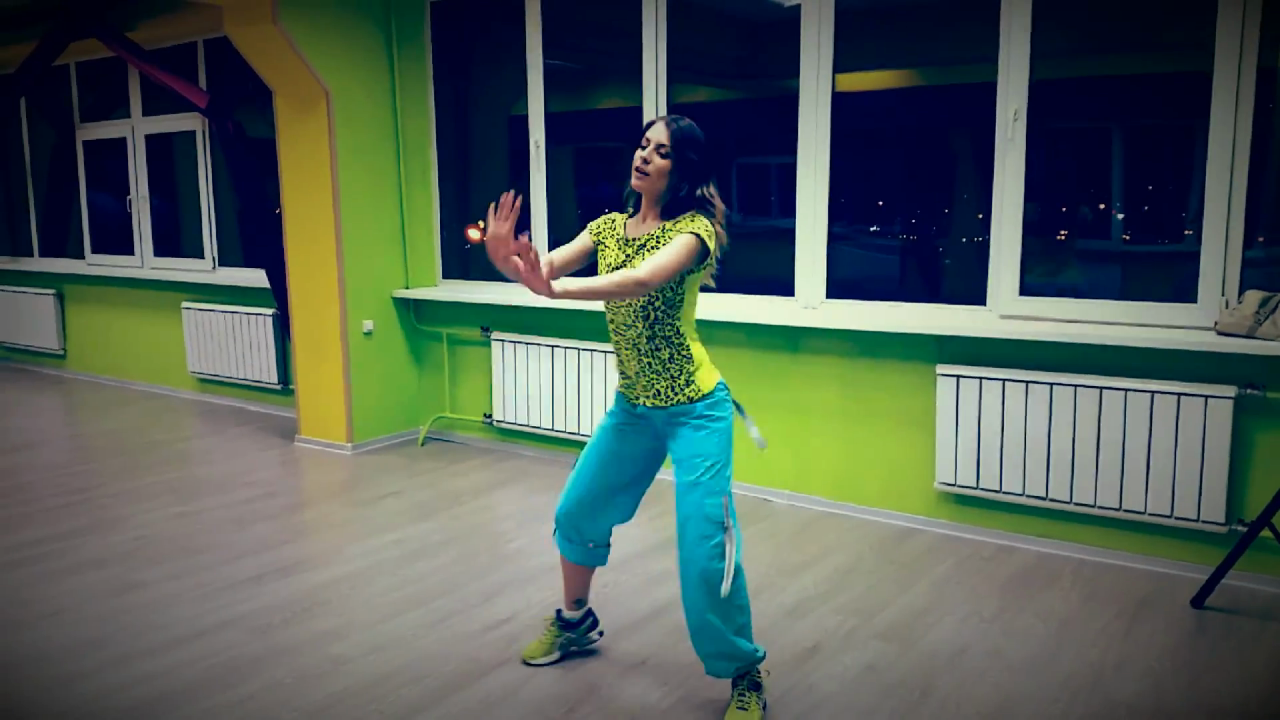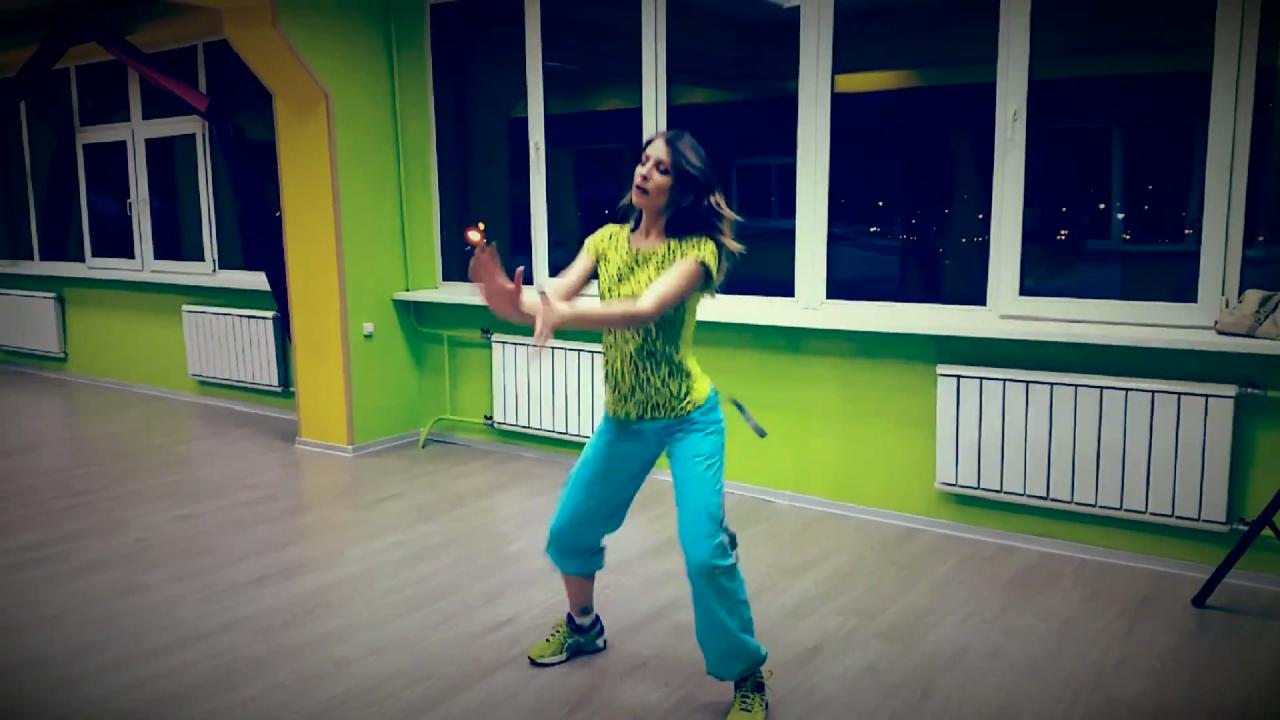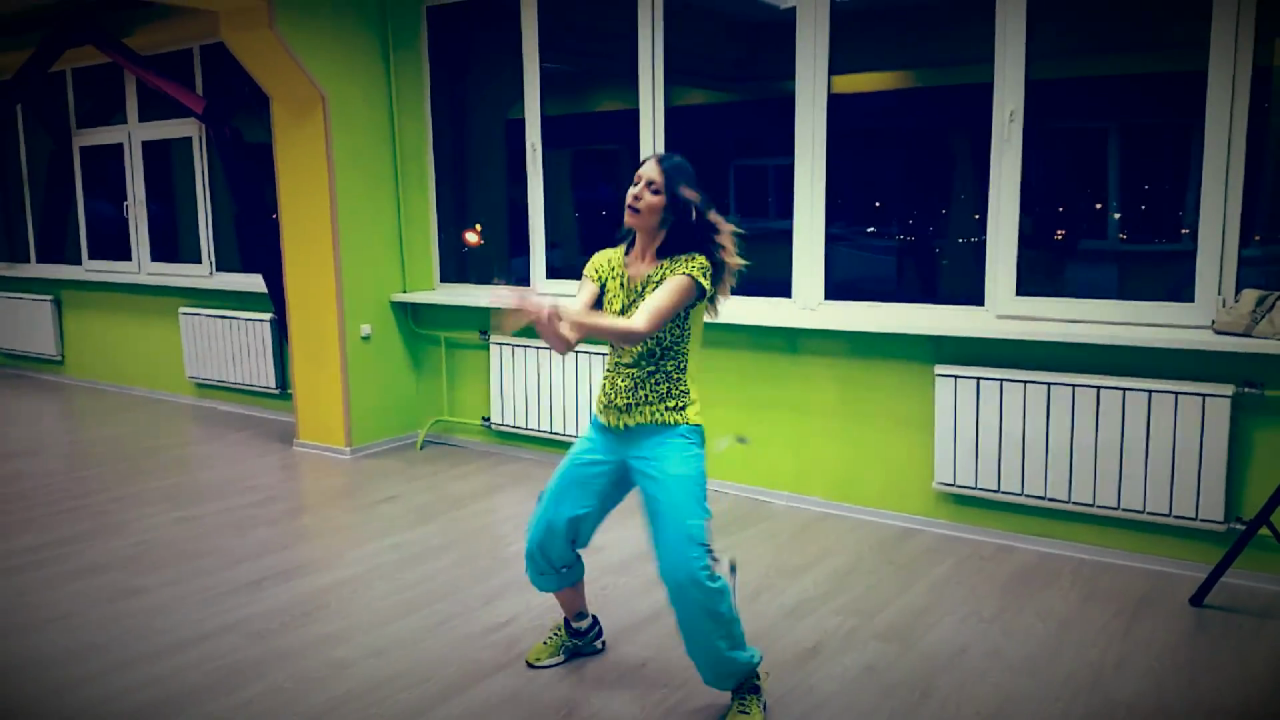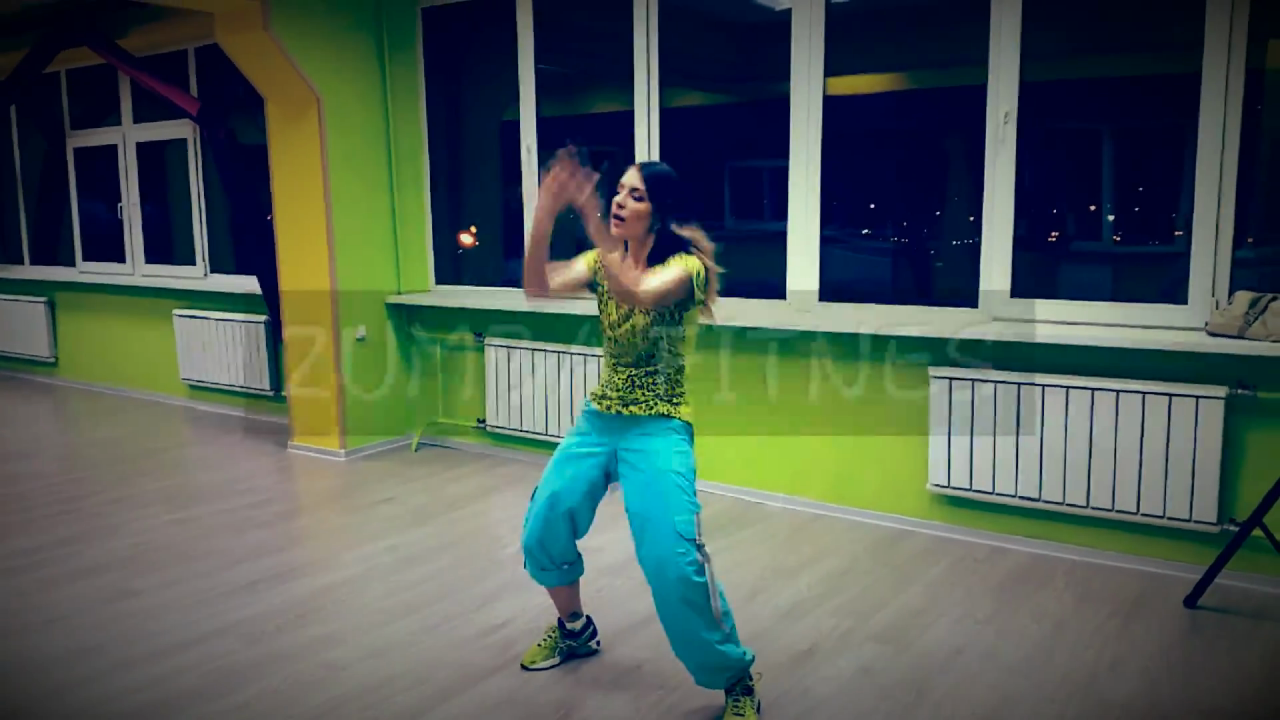
dt=0.1s
person 1, frame 1
left shoulder: (695, 229)
right shoulder: (607, 228)
left elbow: (641, 279)
right elbow: (545, 268)
left wrist: (550, 282)
right wrist: (507, 250)
left hip: (697, 411)
right hip: (632, 409)
left knee: (703, 546)
right knee: (579, 512)
right ankle: (575, 623)
person 1, frame 2
left shoulder: (697, 250)
right shoulder: (605, 240)
left elbow: (644, 311)
right elbow: (554, 298)
left wrist: (561, 314)
right wrist: (509, 301)
left hip: (689, 420)
right hip: (623, 421)
left knee: (706, 550)
right knee: (571, 527)
right ankle: (582, 625)
person 1, frame 3
left shoulder: (691, 267)
right shoulder: (606, 263)
left elbow: (636, 329)
right elbow: (566, 334)
left wrist: (564, 313)
right wrist: (546, 320)
left hip: (668, 437)
right hip: (604, 431)
left knee: (686, 568)
right knee: (544, 541)
right ankle: (580, 628)
person 1, frame 4
left shoulder: (685, 268)
right shoulder: (602, 260)
left elbow: (638, 295)
right elbow: (540, 286)
left wrist: (593, 222)
right wrist: (546, 210)
left hip: (658, 432)
right hip: (597, 423)
left knee: (674, 563)
right knee: (543, 534)
right ankle: (575, 629)
